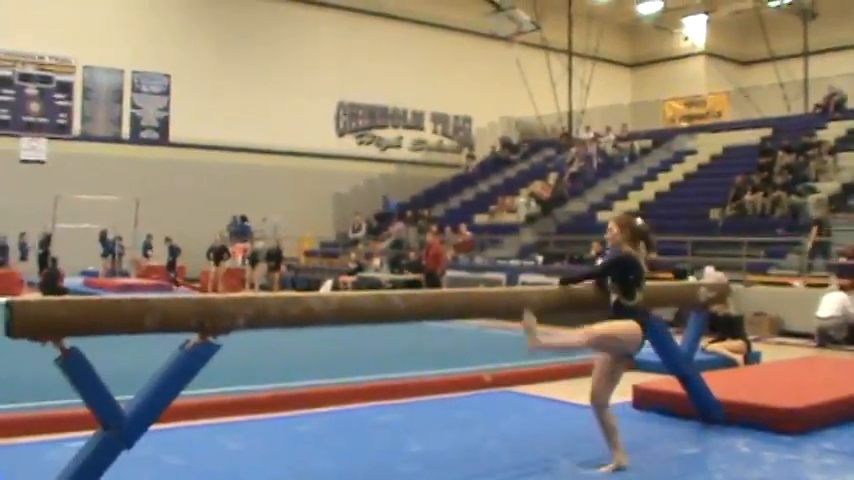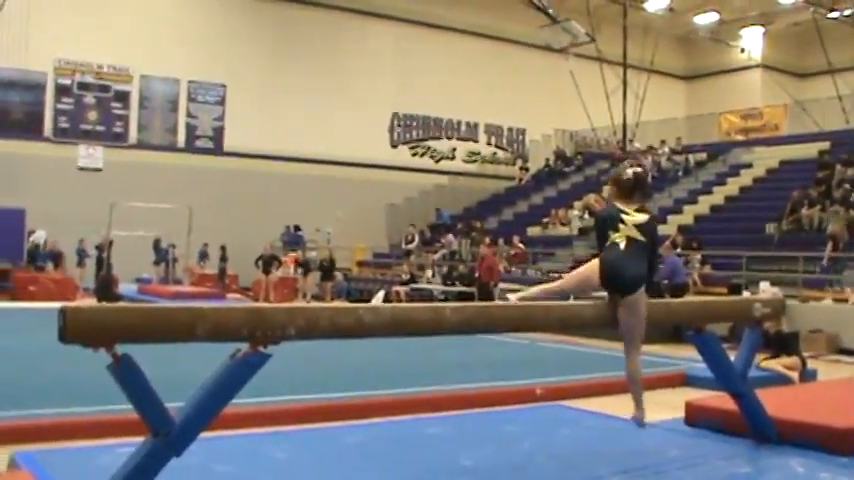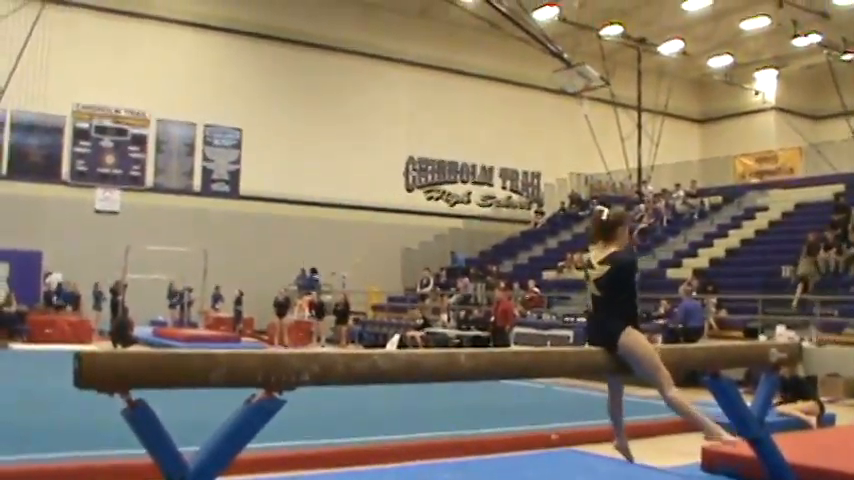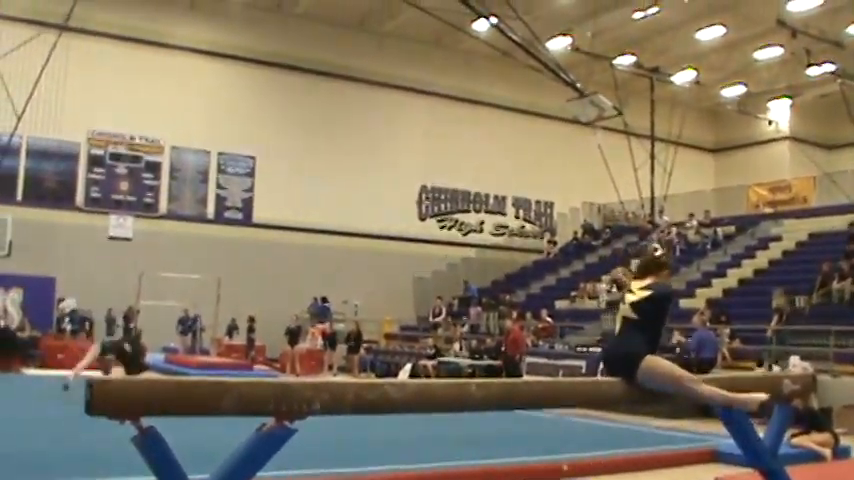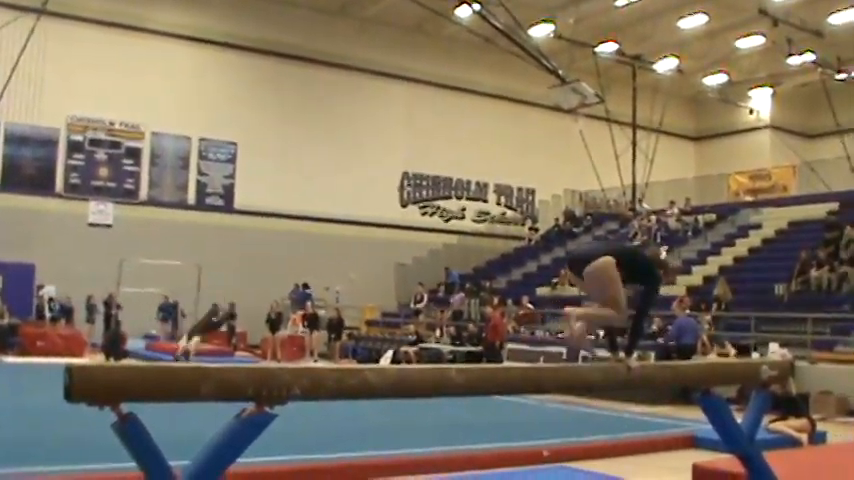
dt=0.7s
person 1, frame 1
left shoulder: (625, 258)
right shoulder: (624, 260)
left elbow: (593, 274)
left wrist: (561, 282)
left hip: (631, 329)
right hip: (618, 329)
left knee: (589, 333)
right knee: (599, 399)
left ankle: (540, 342)
right ankle: (619, 456)
person 1, frame 2
left shoulder: (601, 215)
right shoulder: (649, 221)
right elbow: (652, 262)
right wrist: (641, 286)
left hip: (607, 268)
right hip: (632, 283)
left knee: (555, 287)
right knee: (633, 350)
left ankle: (519, 298)
right ankle: (638, 409)
person 1, frame 3
left shoulder: (591, 259)
right shoulder: (626, 260)
right elbow: (630, 301)
right wrist: (636, 333)
left hip: (595, 331)
right hip: (618, 330)
left knee: (614, 387)
right knee: (666, 384)
left ankle: (620, 438)
right ankle: (709, 427)
person 1, frame 4
left shoulder: (629, 289)
right shoulder: (663, 293)
right elbow: (655, 333)
left hip: (612, 360)
right hip: (632, 360)
right knee: (691, 385)
person 1, frame 5
right shoulder: (653, 274)
right elbow: (640, 315)
left wrist: (614, 351)
right wrist: (629, 354)
left hip: (577, 258)
right hip: (597, 261)
right knee: (620, 316)
right ankle: (575, 313)
